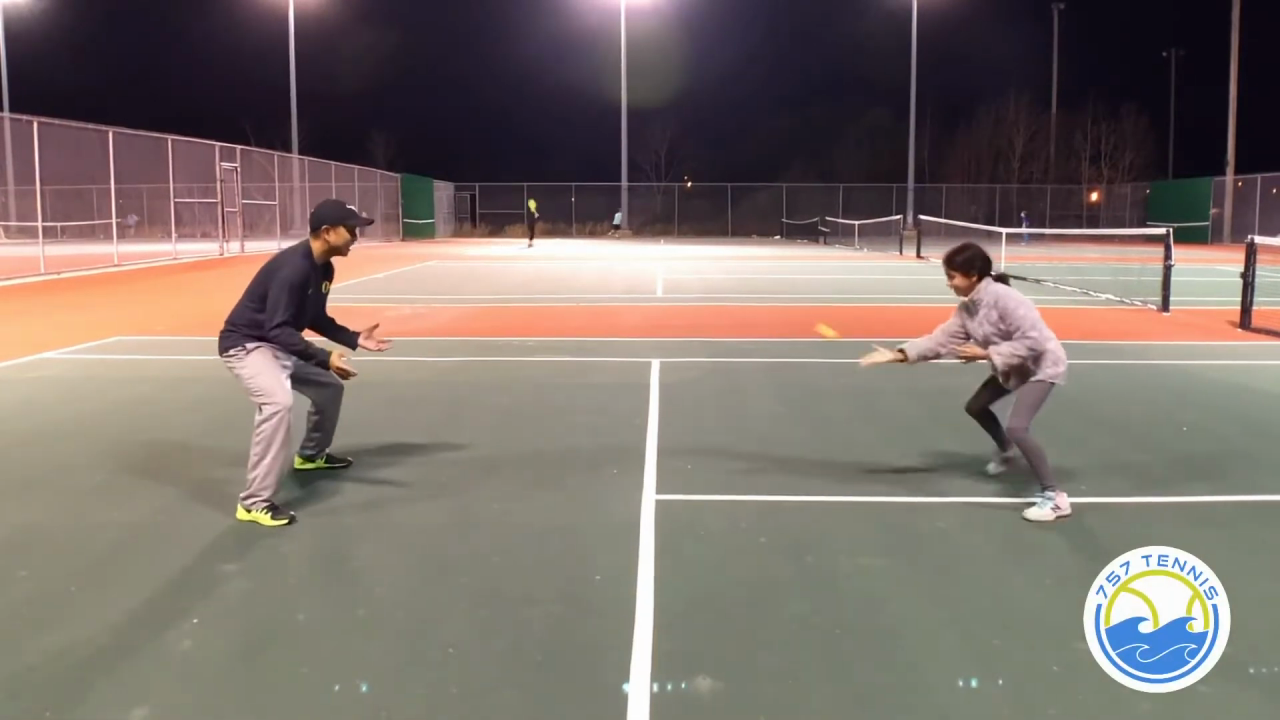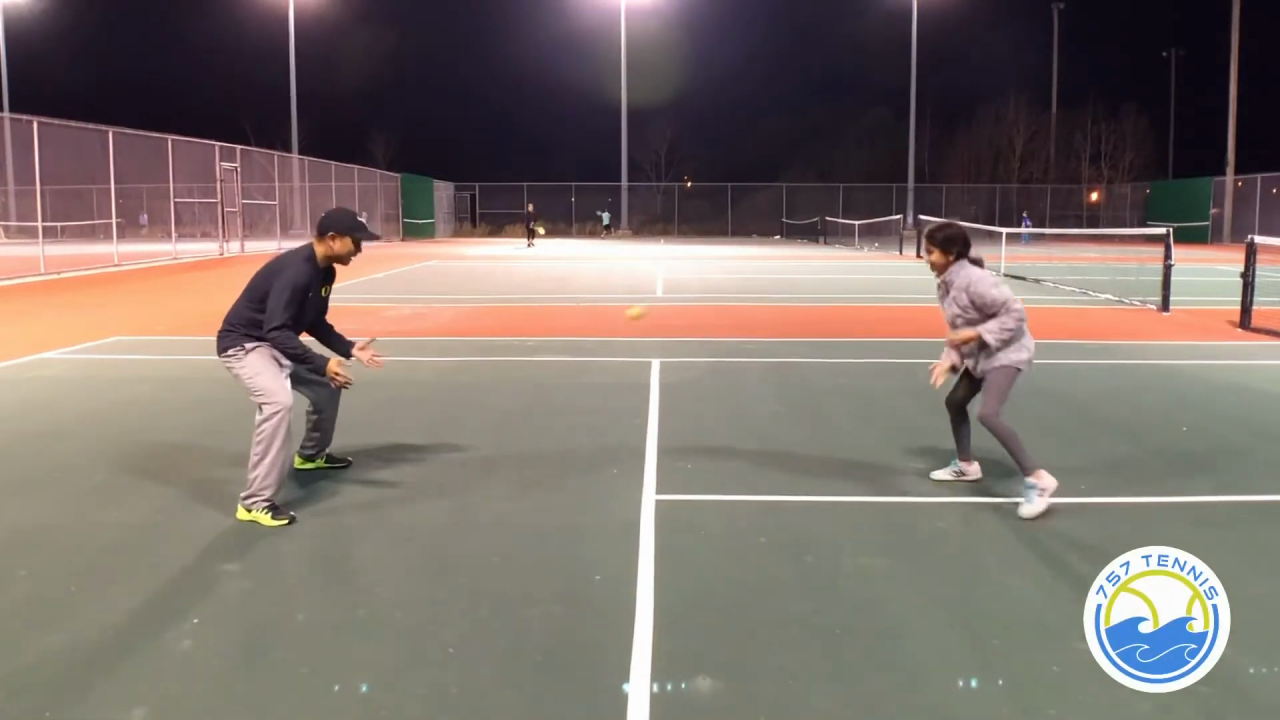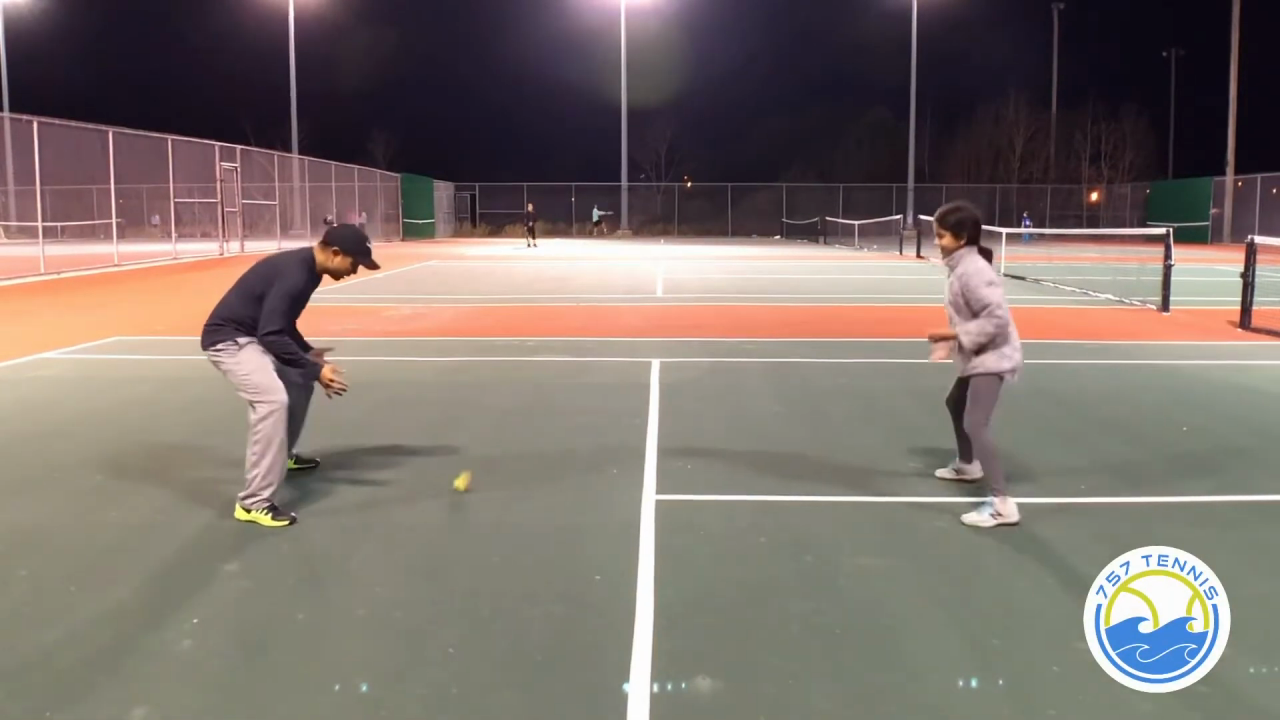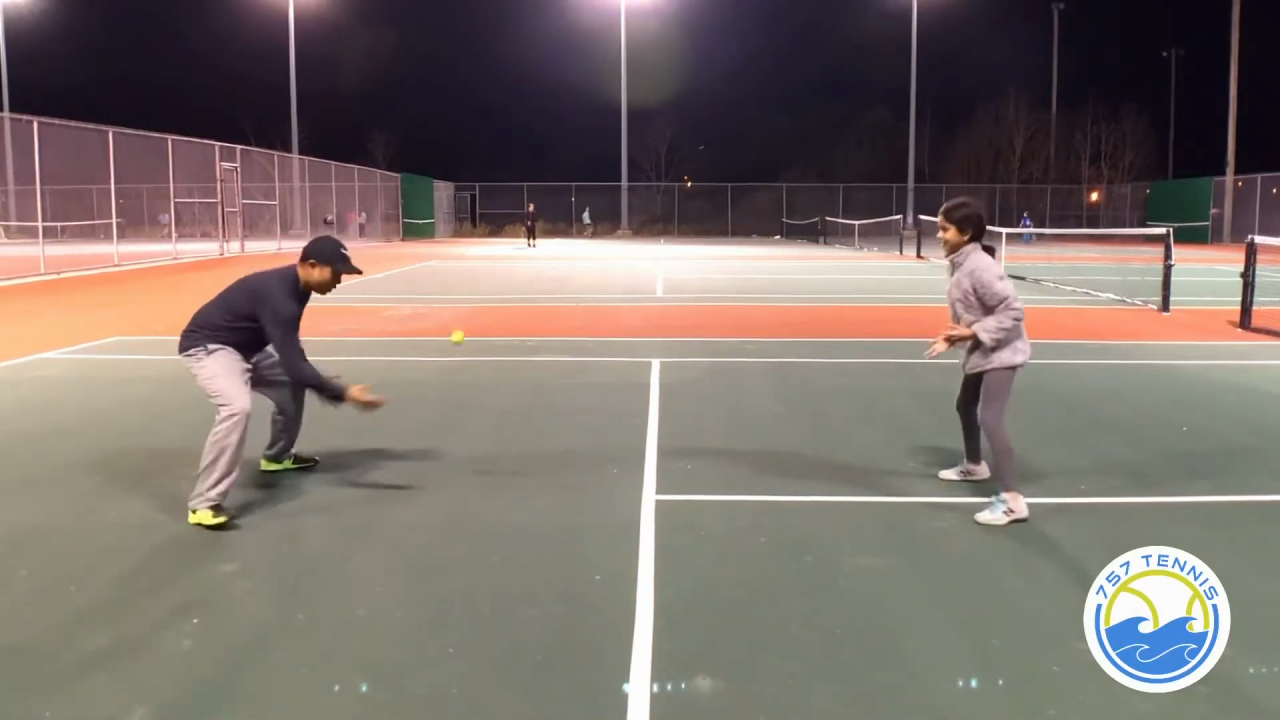
dt=0.3s
person 1, frame 1
left shoulder: (324, 268)
right shoulder: (293, 268)
left elbow: (314, 318)
right elbow: (277, 328)
left wrist: (354, 338)
right wrist: (325, 358)
left hip: (280, 344)
right hip: (246, 343)
left knee: (330, 385)
right knee: (278, 402)
left ankle: (312, 454)
right ankle: (255, 502)
person 1, frame 2
left shoulder: (325, 272)
right shoulder: (295, 271)
left elbow: (314, 321)
right elbow: (275, 331)
left wrist: (348, 348)
right wrist: (322, 363)
left hip: (277, 344)
right hip: (244, 343)
left knee: (328, 384)
right knee: (278, 403)
left ankle: (312, 454)
right ankle: (256, 502)
person 1, frame 3
left shoulder: (311, 271)
right shoulder: (294, 274)
right elbow: (272, 334)
left wrist: (307, 354)
right wrist: (315, 369)
left hip: (253, 336)
right hip: (228, 338)
left knee: (298, 383)
right knee: (272, 403)
left ankle: (280, 455)
right ankle: (256, 502)
person 1, frame 4
left shoulder: (297, 288)
right shoulder: (279, 295)
left elbow: (289, 352)
right elbow: (293, 361)
left wrist: (321, 386)
right wrist: (343, 394)
right hip: (207, 346)
left knee: (292, 387)
right knee: (237, 407)
left ankle: (278, 456)
right ankle: (204, 503)
person 2, frame 1
left shoulder: (1004, 299)
right shoulder: (968, 308)
left elbow: (1033, 341)
right elbow: (941, 340)
left wrist: (985, 353)
right wrist: (898, 354)
left hip: (1041, 365)
right hip: (1008, 365)
left knee: (1016, 428)
right knee: (976, 406)
left ankle: (1055, 497)
right ankle: (1007, 452)
person 2, frame 2
left shoulder: (974, 281)
right shoulder: (946, 286)
left elbow: (1015, 313)
right elbow: (960, 332)
left wrist: (977, 334)
right wrist: (949, 360)
left hip: (1007, 352)
right hip: (980, 354)
left knee: (988, 414)
right knee: (955, 401)
left ankle: (1037, 479)
right ankle: (966, 465)
person 2, frame 3
left shoulder: (973, 272)
right shoulder: (961, 267)
left elbow: (996, 320)
left wrist: (958, 337)
right wrist: (952, 342)
left hip: (992, 357)
right hip: (976, 356)
left knee: (974, 425)
right knee: (955, 402)
left ankle: (1002, 503)
right ankle: (967, 465)
person 2, frame 4
left shoulder: (980, 268)
right shoulder: (960, 265)
left elbow: (1013, 311)
left wrist: (971, 334)
right wrist: (953, 337)
left hip: (1000, 353)
right hip: (980, 353)
left knee: (990, 421)
right knee: (964, 406)
left ankle: (1011, 500)
right ankle: (974, 465)
